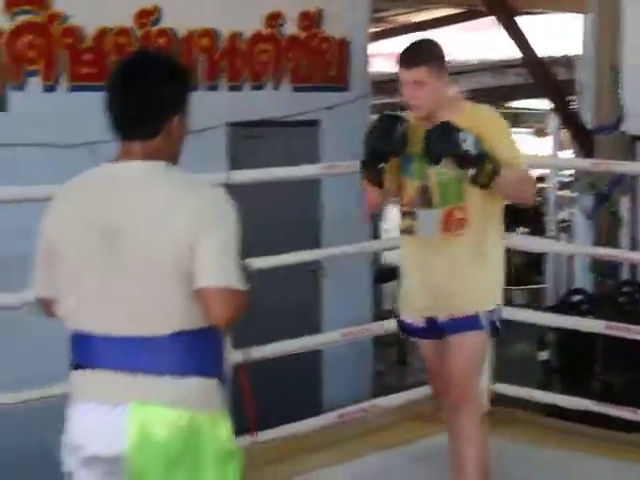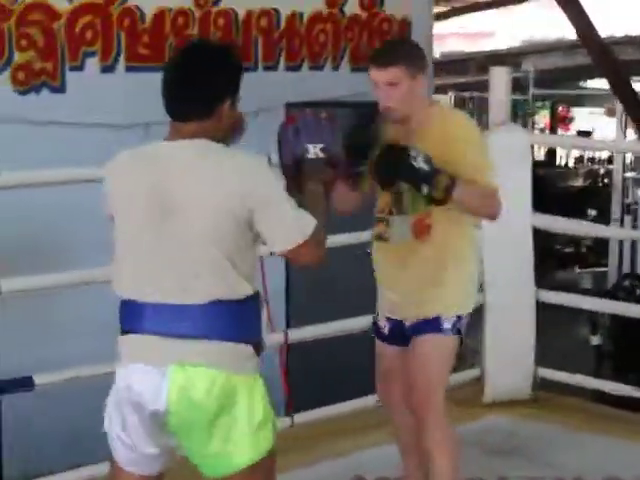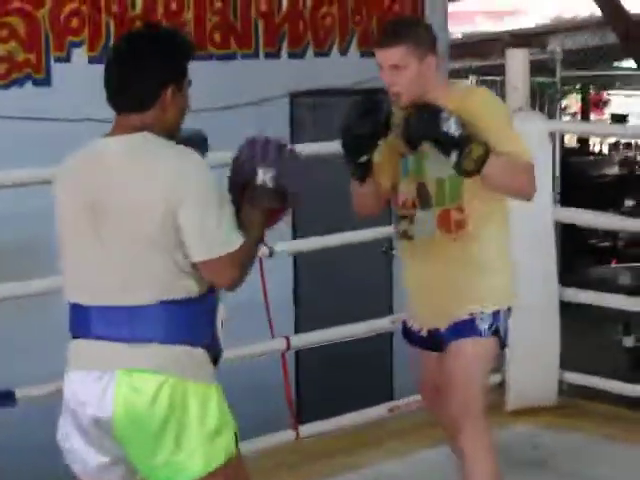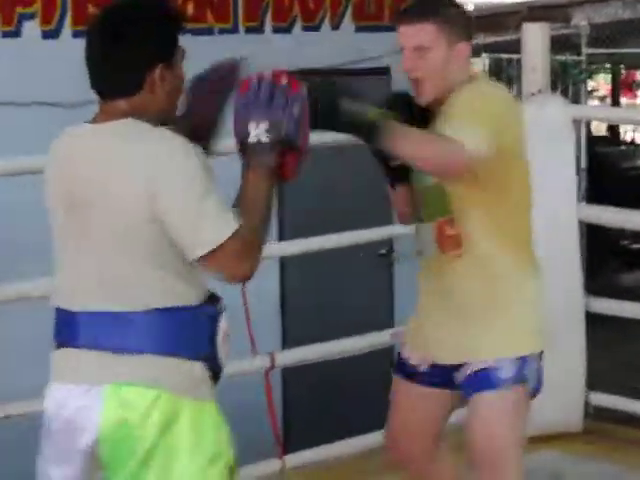
dt=0.7s
person 1, frame 1
left shoulder: (483, 121)
right shoulder: (403, 131)
left elbow: (526, 192)
right elbow: (371, 205)
left wrist: (477, 160)
right wrist: (374, 161)
left hip: (470, 282)
right hip: (421, 282)
left knee: (462, 395)
right knee: (443, 387)
person 1, frame 2
left shoulder: (455, 127)
right shoulder: (382, 131)
left elbow: (490, 205)
right elbow: (342, 204)
left wrist: (428, 176)
left hip: (444, 287)
right hip: (395, 288)
left knee: (425, 398)
right knee: (390, 386)
person 1, frame 3
left shoulder: (479, 104)
right shoulder: (395, 120)
left elbow: (526, 183)
right elbow: (367, 205)
left wrist: (459, 145)
right wrist: (360, 155)
left hip: (477, 285)
right hip: (426, 287)
left knee: (463, 408)
right knee: (437, 395)
person 1, frame 4
left shoulder: (485, 101)
left elbow: (441, 160)
left wrist: (366, 120)
right wrist: (395, 159)
left hip: (499, 323)
right hip: (440, 317)
person 2, frame 1
left shoulder: (65, 202)
right shoulder: (204, 201)
left elbow: (52, 303)
right elbow: (221, 310)
right wrist: (240, 281)
left hip: (95, 406)
right hip: (178, 408)
person 2, frame 2
left shoulder: (121, 170)
right shoulder: (245, 172)
right elbow: (309, 251)
right wrist: (314, 186)
left hip: (140, 365)
right hip: (216, 369)
person 2, frame 3
left shoulder: (71, 169)
right shoulder: (181, 166)
right elbow: (226, 273)
right wrist: (254, 210)
left hip: (88, 371)
right hip: (164, 377)
person 2, frame 4
left shoulder: (63, 153)
right shoulder: (167, 156)
right elbow: (237, 263)
left wrist: (197, 126)
right wrist: (260, 162)
left hip: (73, 387)
right hip: (160, 393)
